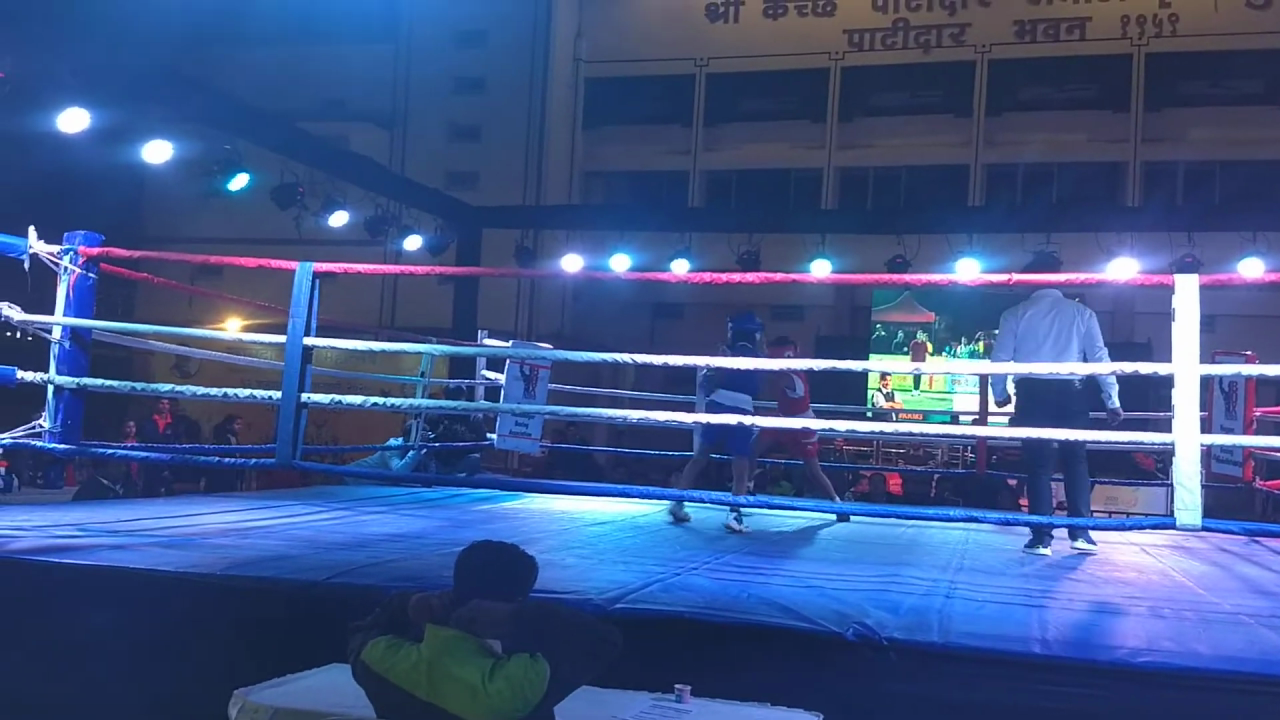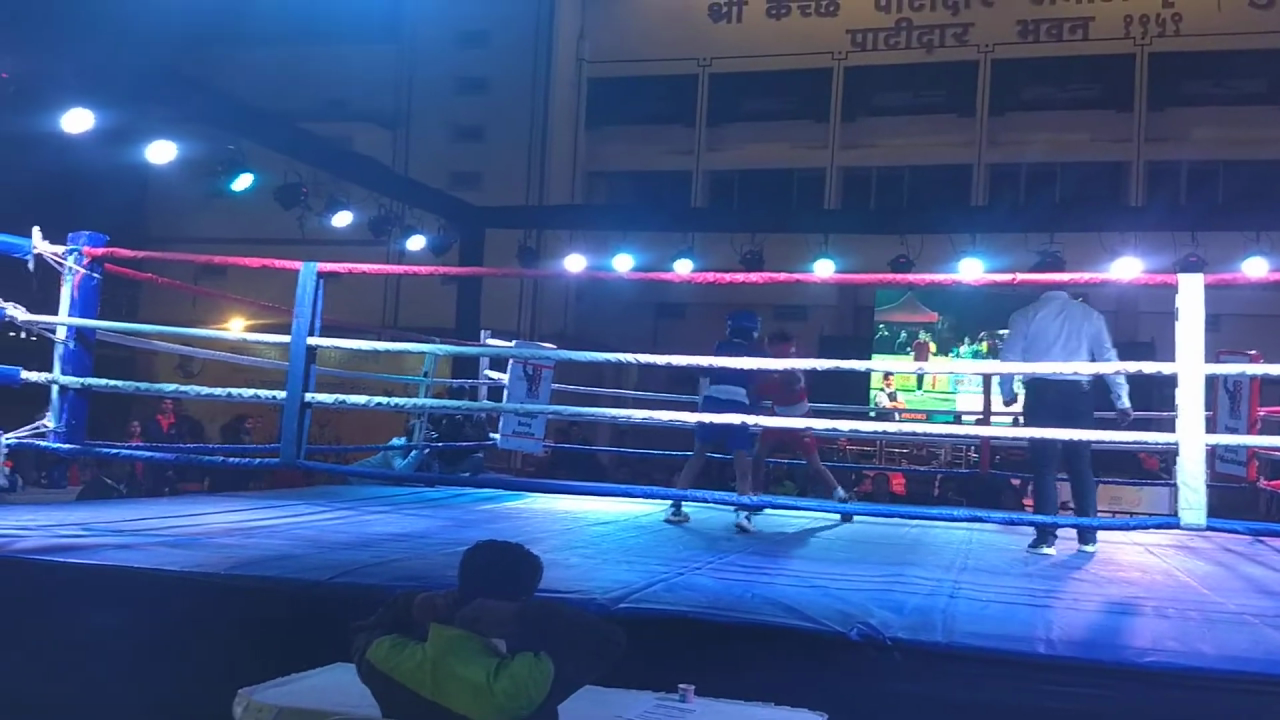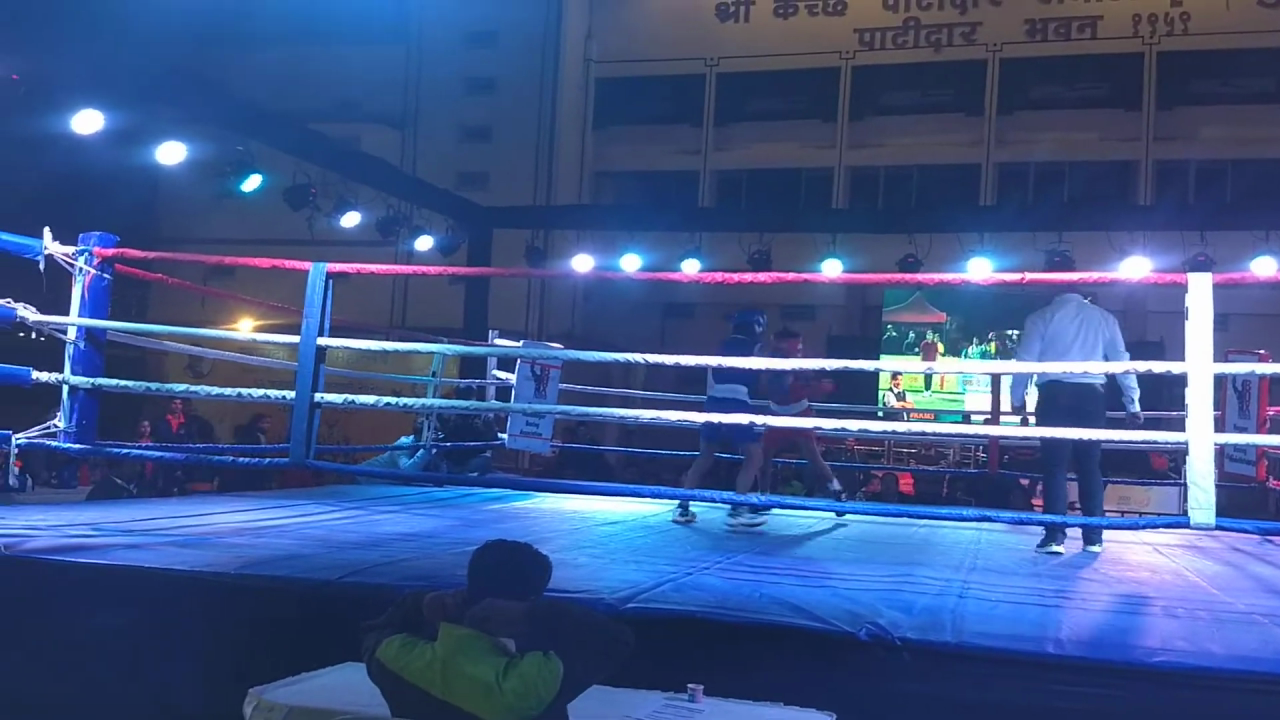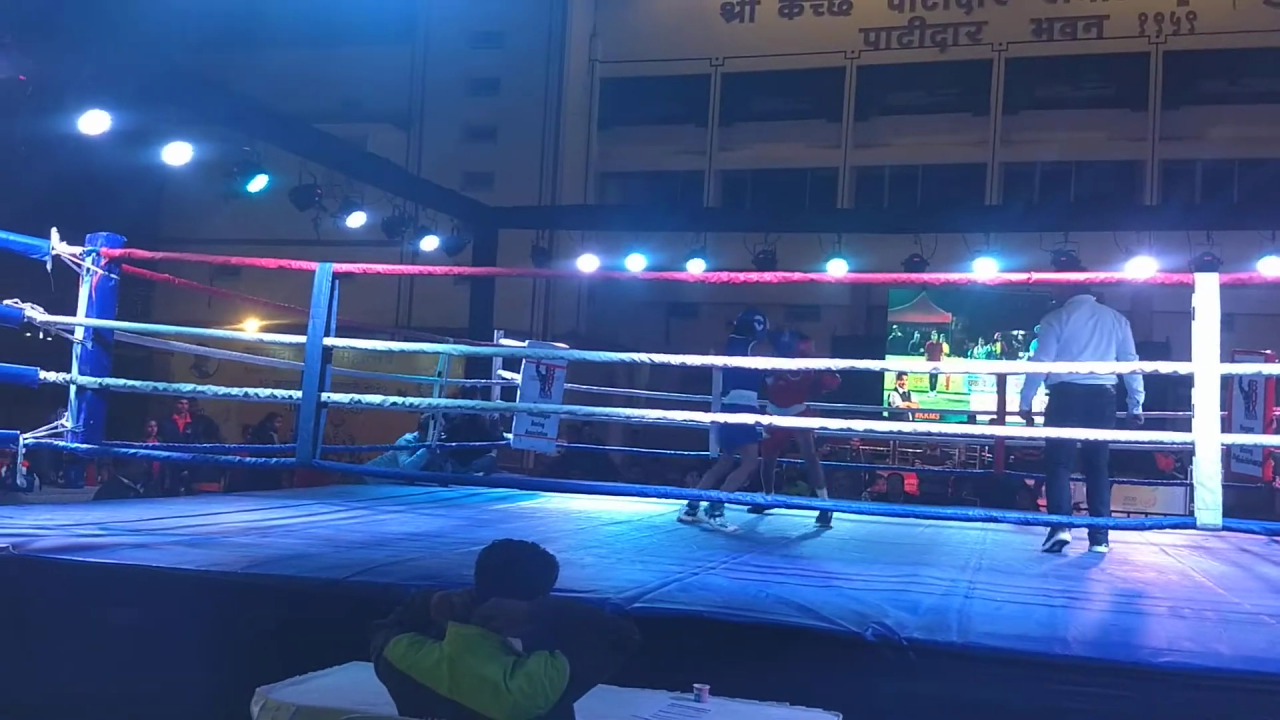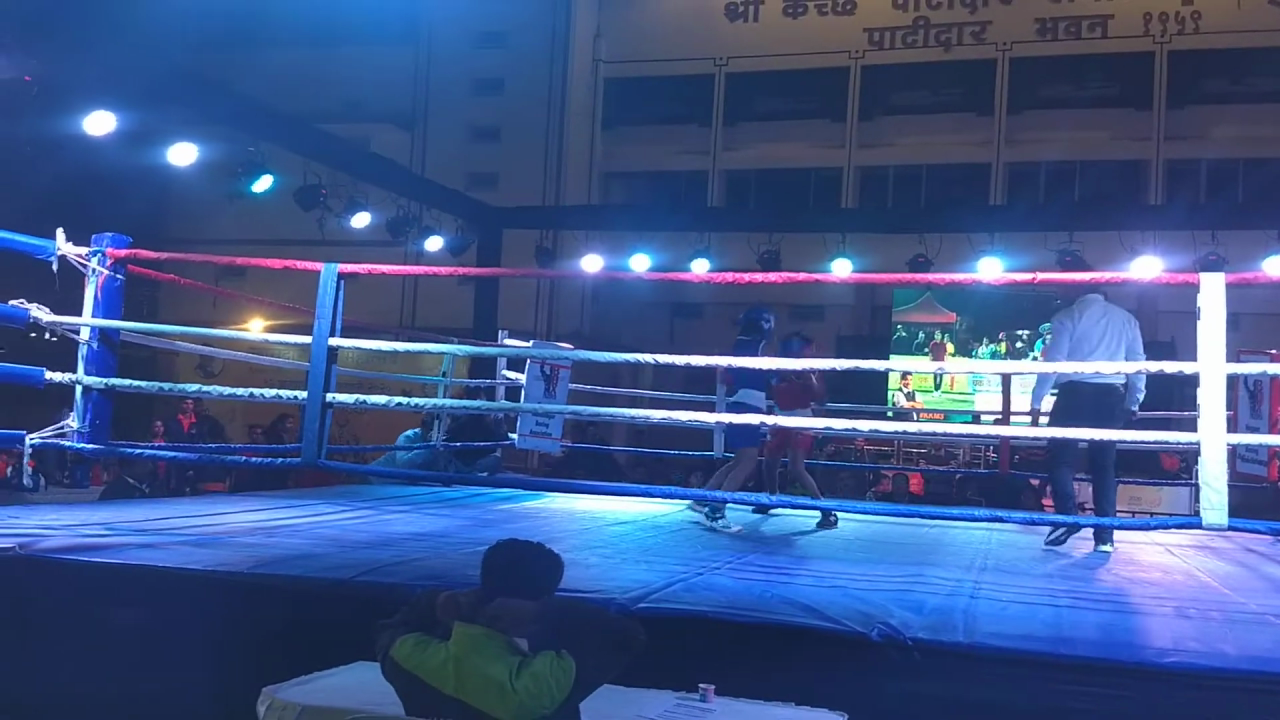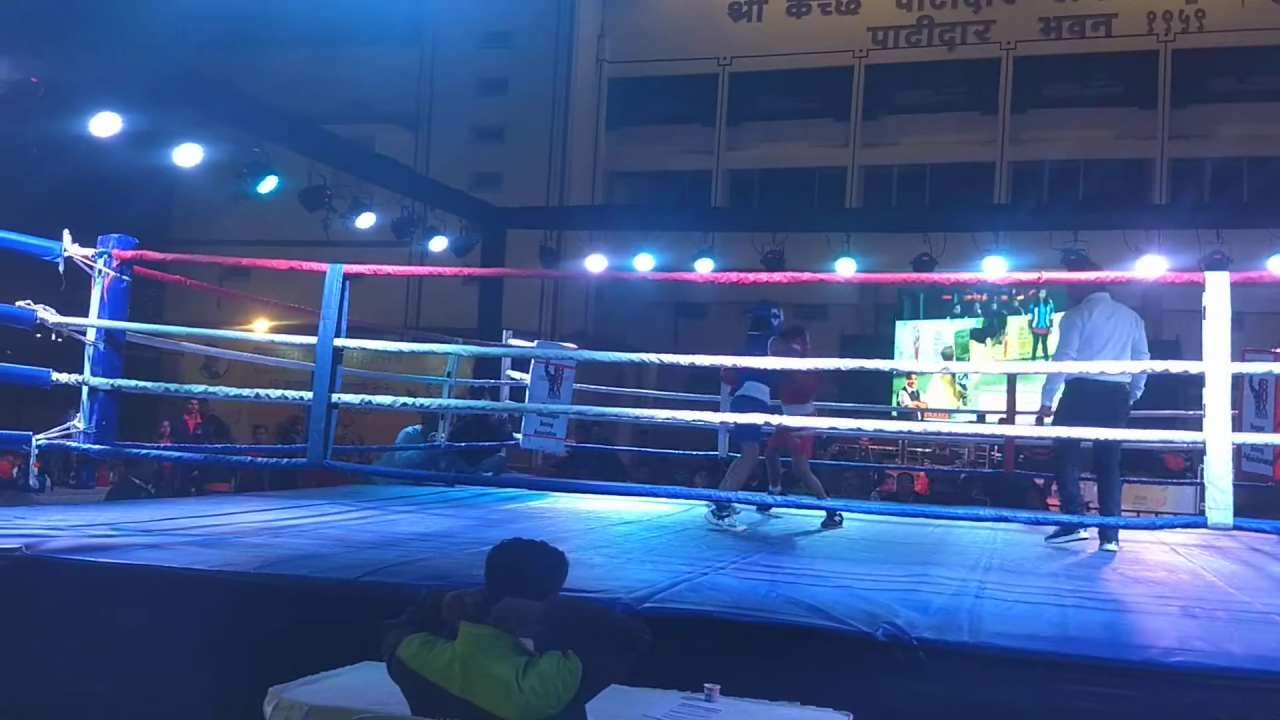
dt=0.1s
person 1, frame 1
left shoulder: (1016, 315)
right shoulder: (1081, 313)
left elbow: (999, 358)
right elbow: (1100, 358)
left wrist: (999, 392)
right wrist: (1112, 400)
left hip: (1032, 392)
right hip: (1069, 393)
left knee: (1038, 465)
right knee: (1076, 462)
left ankle: (1042, 538)
right ankle: (1080, 533)
person 1, frame 2
left shoulder: (1026, 316)
right shoulder: (1089, 315)
left elbow: (1010, 357)
right elbow: (1108, 358)
left wrist: (1007, 392)
right wrist: (1122, 401)
left hip: (1040, 396)
right hip: (1078, 394)
left knee: (1044, 466)
right knee: (1080, 465)
left ankle: (1046, 537)
right ankle: (1087, 537)
person 1, frame 3
left shoulder: (1042, 318)
right shoulder: (1104, 318)
left elbow: (1026, 361)
right elbow: (1121, 362)
left wrist: (1017, 397)
right wrist: (1132, 403)
left hip: (1054, 396)
right hip: (1091, 396)
left knee: (1055, 465)
right knee: (1089, 465)
left ankle: (1055, 534)
right ankle: (1093, 537)
person 1, frame 4
left shoulder: (1056, 319)
right shoulder: (1116, 319)
left elbow: (1040, 363)
right elbow: (1131, 364)
left wrist: (1026, 402)
right wrist: (1136, 405)
left hip: (1066, 396)
right hip: (1102, 398)
left knee: (1058, 464)
right knee: (1098, 466)
left ankle: (1060, 526)
right ankle: (1099, 537)
person 1, frame 5
left shoulder: (1068, 317)
right shoulder: (1125, 319)
left elbow: (1053, 361)
right elbow: (1138, 362)
left wrist: (1037, 400)
right wrist: (1133, 402)
left hip: (1075, 393)
right hip: (1112, 396)
left knee: (1060, 457)
right knee: (1104, 464)
right ankle: (1105, 536)
person 1, frame 6
left shoulder: (1077, 315)
right shoulder: (1132, 317)
left elbow: (1064, 358)
right elbow: (1142, 362)
left wrist: (1047, 398)
right wrist: (1132, 396)
left hip: (1081, 391)
right hip: (1116, 394)
left knee: (1065, 454)
right knee: (1109, 463)
left ankle: (1075, 522)
right ankle: (1110, 535)
person 2, frame 1
left shoulder: (393, 663)
right shoulder: (520, 682)
left elbow: (361, 636)
right elbow: (605, 640)
left wrist: (405, 608)
right wrist: (520, 616)
person 2, frame 2
left shoulder: (398, 663)
right shoulder: (525, 682)
left elbow: (366, 635)
right elbow: (609, 639)
left wrist: (410, 607)
right wrist: (524, 615)
person 2, frame 3
left shoulder: (408, 662)
right shoulder: (533, 682)
left elbow: (377, 634)
right elbow: (617, 638)
left wrist: (419, 607)
right wrist: (531, 613)
person 2, frame 4
left shoulder: (415, 661)
right shoulder: (540, 681)
left elbow: (385, 632)
right elbow: (624, 636)
left wrist: (427, 606)
right wrist: (538, 612)
person 2, frame 5
left shoulder: (420, 660)
right shoulder: (546, 680)
left elbow: (390, 634)
right elbow: (629, 636)
left wrist: (433, 606)
right wrist: (544, 613)
person 2, frame 6
left shoulder: (426, 661)
right shoulder: (552, 681)
left elbow: (397, 633)
right elbow: (634, 636)
left wrist: (439, 605)
right wrist: (549, 612)
person 3, frame 1
left shoulder: (729, 351)
right shoulder: (759, 357)
left elbow: (711, 381)
left wrist: (707, 375)
left hip: (718, 409)
right hip: (741, 413)
left knee: (700, 458)
right knee: (741, 474)
left ankle: (677, 503)
right ankle: (735, 513)
person 3, frame 2
left shoulder: (720, 347)
right shoulder: (757, 354)
left elbow: (706, 374)
left hip: (712, 405)
right hip: (738, 409)
left knee: (697, 459)
right knee: (744, 470)
left ankle: (675, 508)
right ankle: (743, 512)
person 3, frame 3
left shoulder: (725, 345)
right shoulder: (756, 348)
left hip: (715, 404)
right hip: (736, 405)
left knee: (705, 459)
right knee: (755, 459)
left ankle: (683, 509)
right ankle: (738, 509)
person 3, frame 4
left shoulder: (729, 346)
right shoulder: (754, 347)
left hip: (728, 409)
right hip: (743, 409)
left knee: (724, 464)
right knee: (749, 463)
left ankle: (691, 508)
right ankle: (714, 509)
person 3, frame 5
left shoulder: (736, 347)
right shoulder: (763, 347)
left hip: (736, 407)
right hip: (748, 409)
left knee: (739, 461)
right knee: (747, 464)
right ankle: (714, 512)
person 3, frame 6
left shoulder: (747, 343)
right shoulder: (771, 343)
left elbow: (728, 376)
left hip: (742, 402)
right hip: (751, 403)
left knee: (747, 457)
right knee: (749, 459)
left ankle: (720, 499)
right ankle: (721, 510)
person 4, frame 1
left shoulder: (790, 378)
right shoulder: (790, 373)
left hip: (802, 428)
left knee: (813, 471)
right knee: (751, 451)
left ankle: (837, 504)
person 4, frame 2
left shoulder: (792, 374)
right shoulder: (776, 371)
right hip: (778, 418)
left knee: (814, 466)
right knee: (758, 457)
left ankle: (842, 498)
person 4, frame 3
left shoulder: (802, 369)
left elbow: (824, 388)
left hip: (800, 416)
left knee: (813, 458)
right knee: (763, 458)
left ankle: (837, 493)
person 4, frame 4
left shoulder: (807, 371)
left elbow: (817, 390)
left hip: (798, 417)
left knee: (810, 455)
right knee: (768, 462)
right ankle: (768, 497)
person 4, frame 5
left shoulder: (809, 375)
left elbow: (820, 400)
left wrist: (810, 383)
left hip: (800, 427)
right hip: (780, 424)
left knee: (796, 469)
right knee: (770, 462)
left ankle: (828, 511)
right ankle: (772, 497)
person 4, frame 6
left shoulder: (807, 372)
right hip: (787, 419)
left knee: (800, 469)
right knee: (771, 455)
left ankle: (833, 511)
right ankle: (775, 493)
